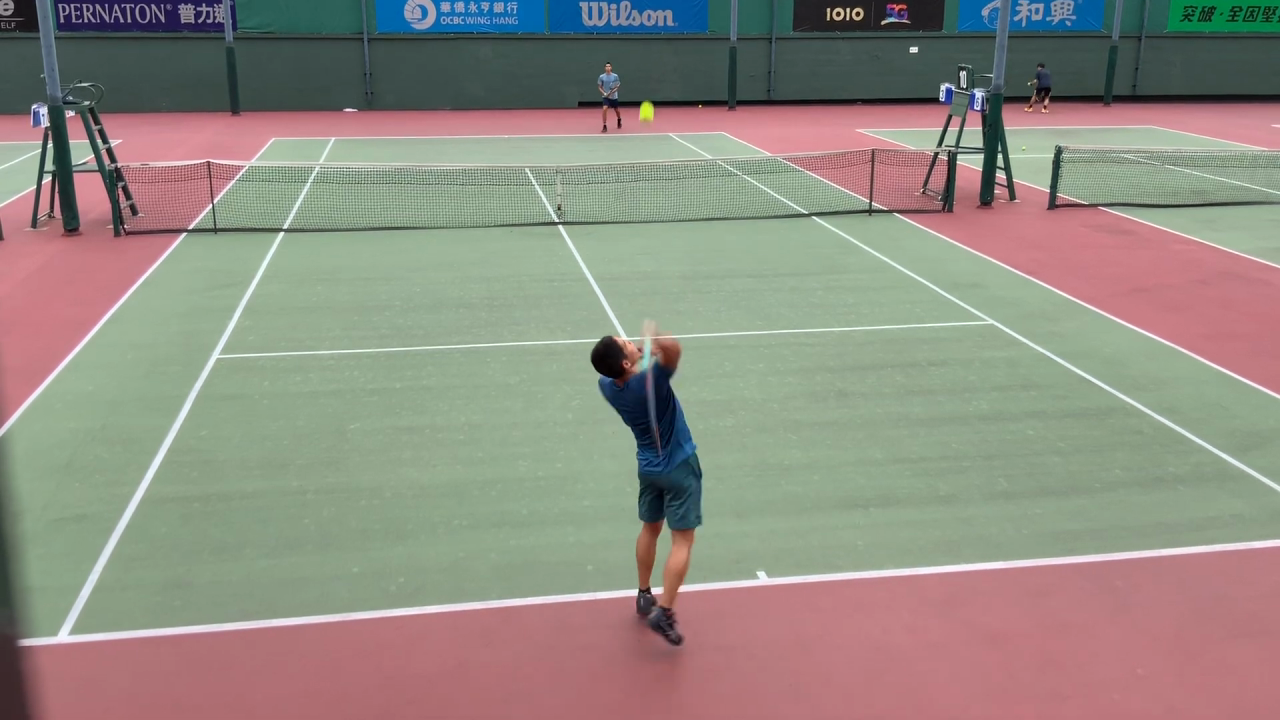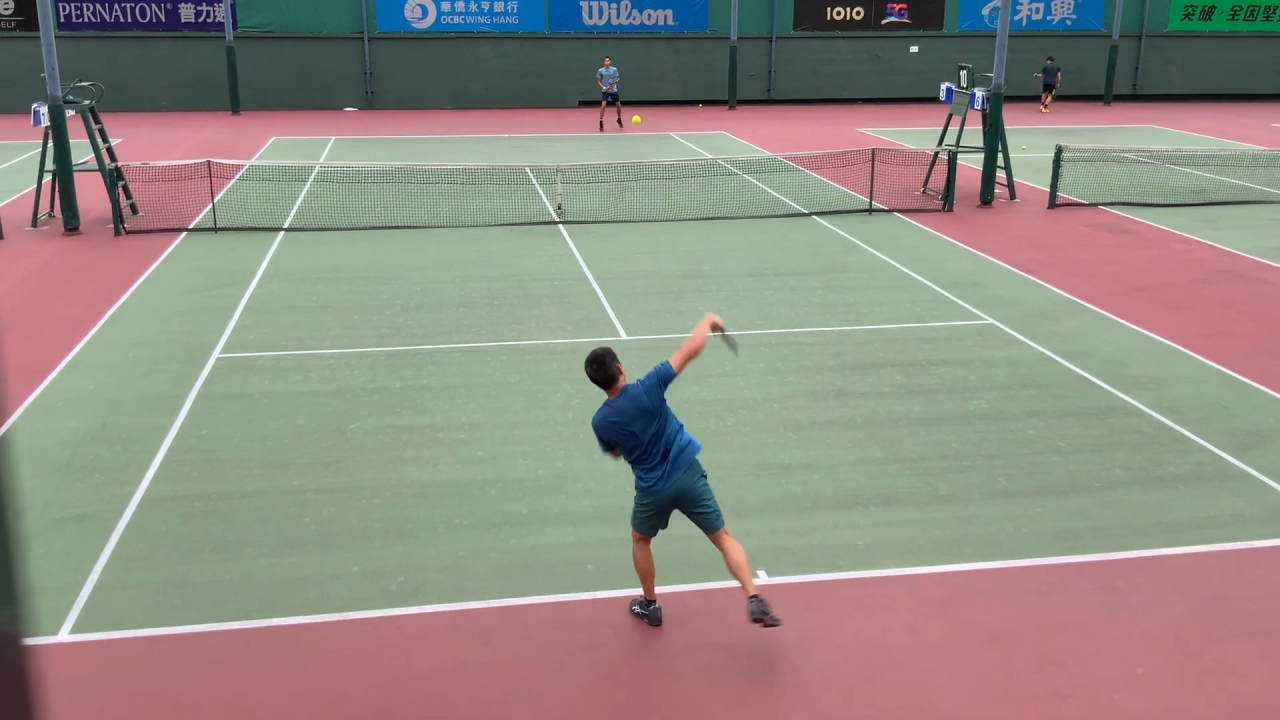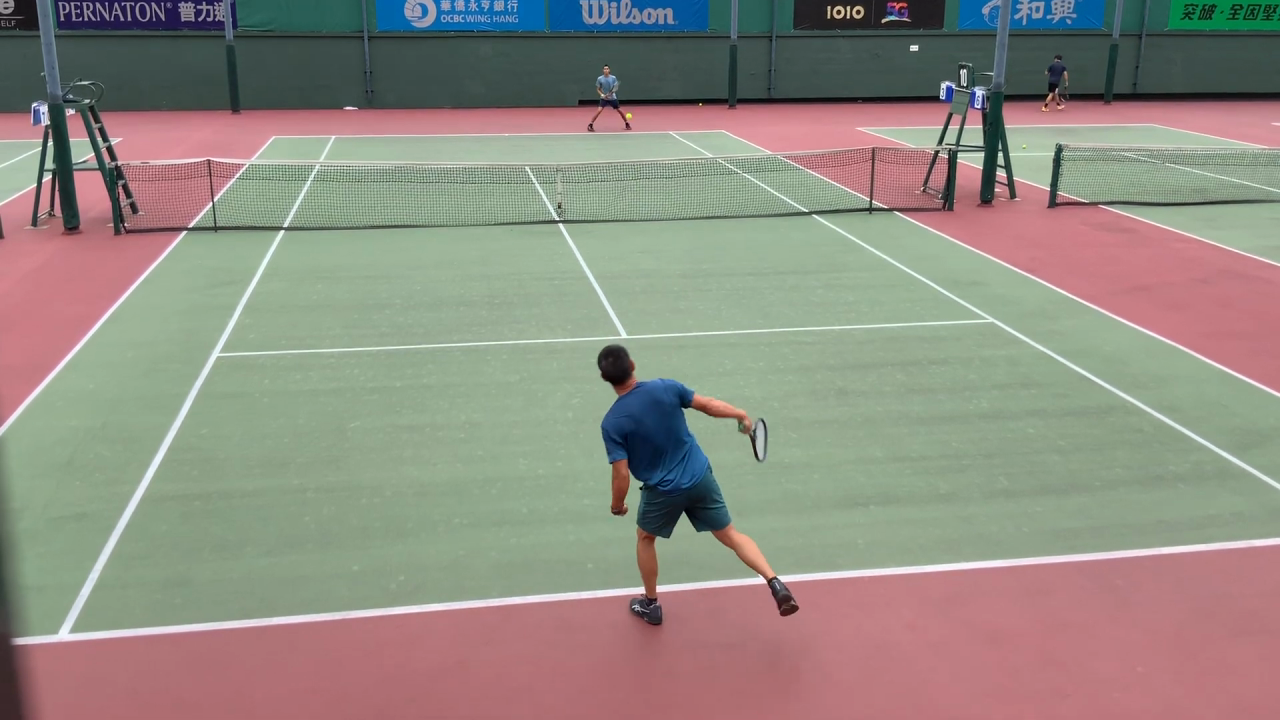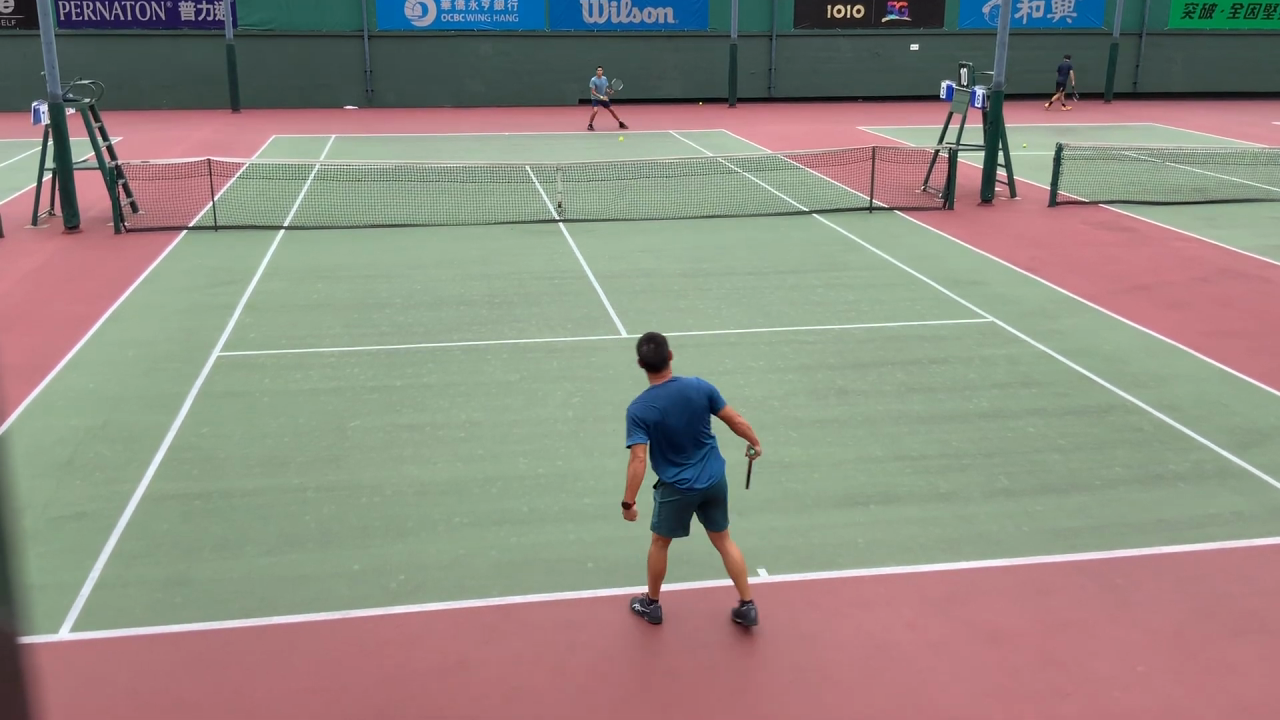
dt=0.2s
person 1, frame 1
left shoulder: (608, 386)
right shoulder: (647, 384)
right elbow: (673, 352)
left wrist: (624, 347)
right wrist: (662, 345)
left hip: (649, 468)
right hip: (679, 468)
left knee: (650, 527)
right knee: (682, 541)
left ankle: (644, 596)
right ankle: (664, 611)
person 1, frame 2
left shoulder: (601, 421)
right shoulder: (647, 388)
right elbow: (689, 350)
right wrist: (708, 322)
left hip: (652, 489)
right hip: (688, 477)
left knee: (640, 539)
right knee: (723, 539)
left ankle: (650, 605)
right ankle: (754, 600)
person 1, frame 3
left shoulder: (612, 422)
right shoulder: (665, 388)
left elbow: (621, 473)
right elbow: (709, 406)
left wrist: (618, 505)
right wrist: (742, 415)
left hip: (662, 490)
right hip: (700, 479)
left knee: (646, 539)
right knee: (730, 535)
left ankle: (651, 604)
right ankle: (776, 585)
person 1, frame 4
left shoulder: (640, 409)
right shoulder: (700, 387)
left elbow: (638, 460)
right elbow: (735, 420)
left wrist: (628, 502)
right wrist: (754, 442)
left hip: (676, 487)
right hip: (714, 478)
left knee: (660, 542)
right knee: (722, 539)
left ankle: (651, 604)
right ankle: (747, 605)
